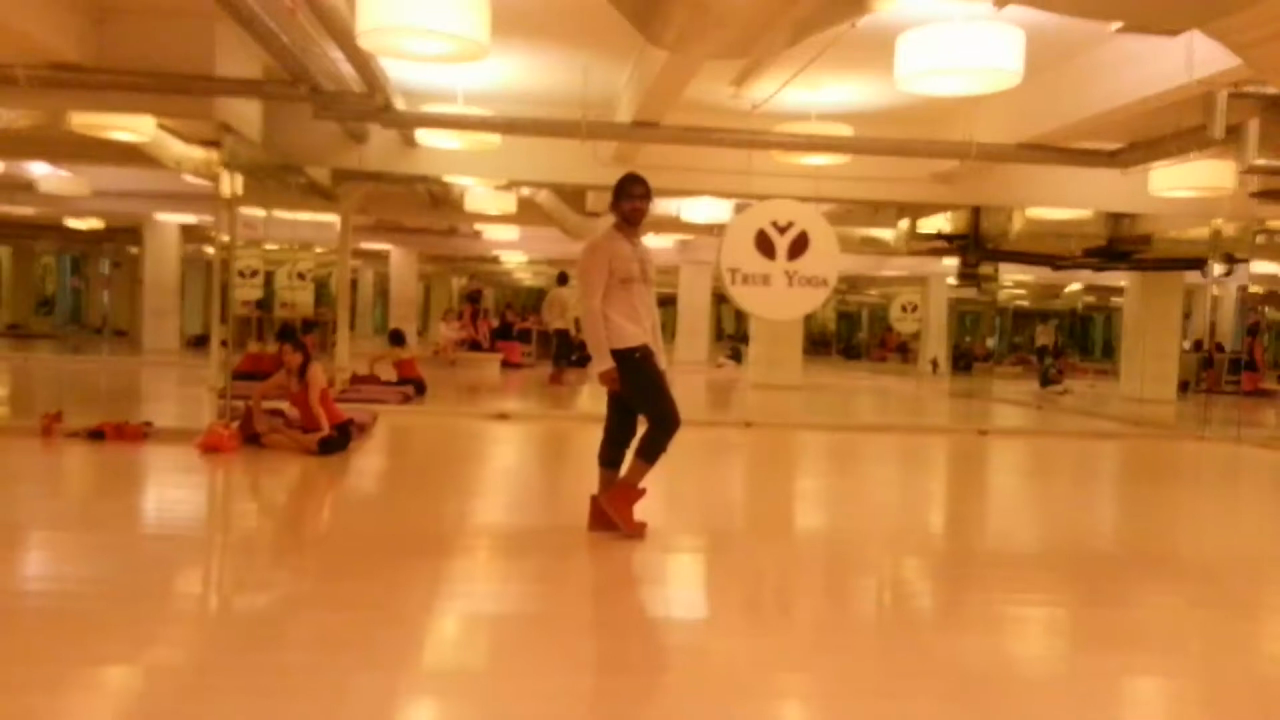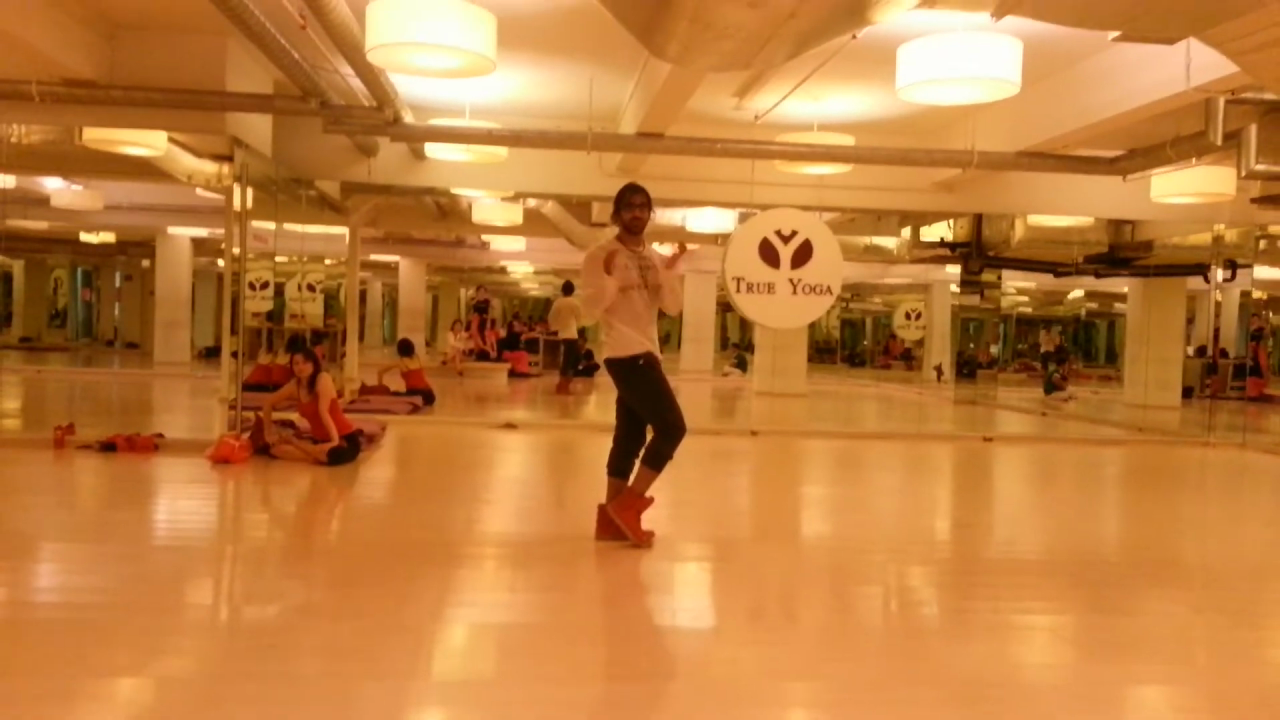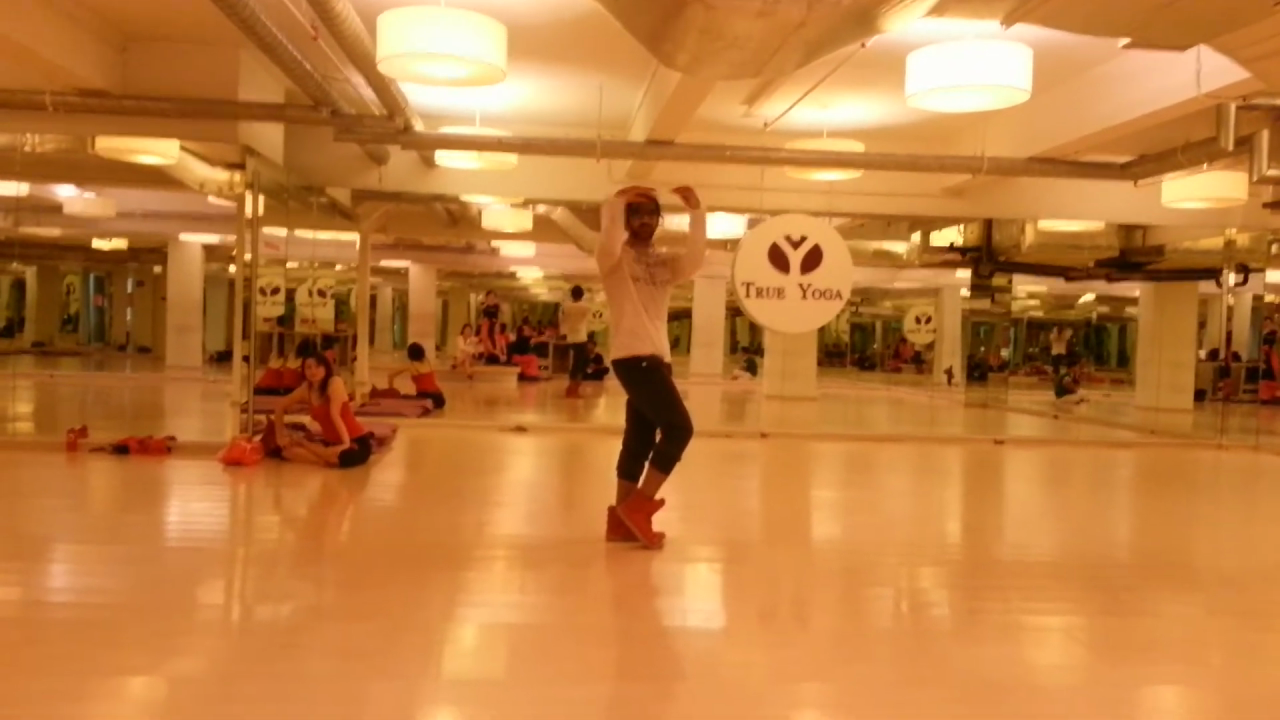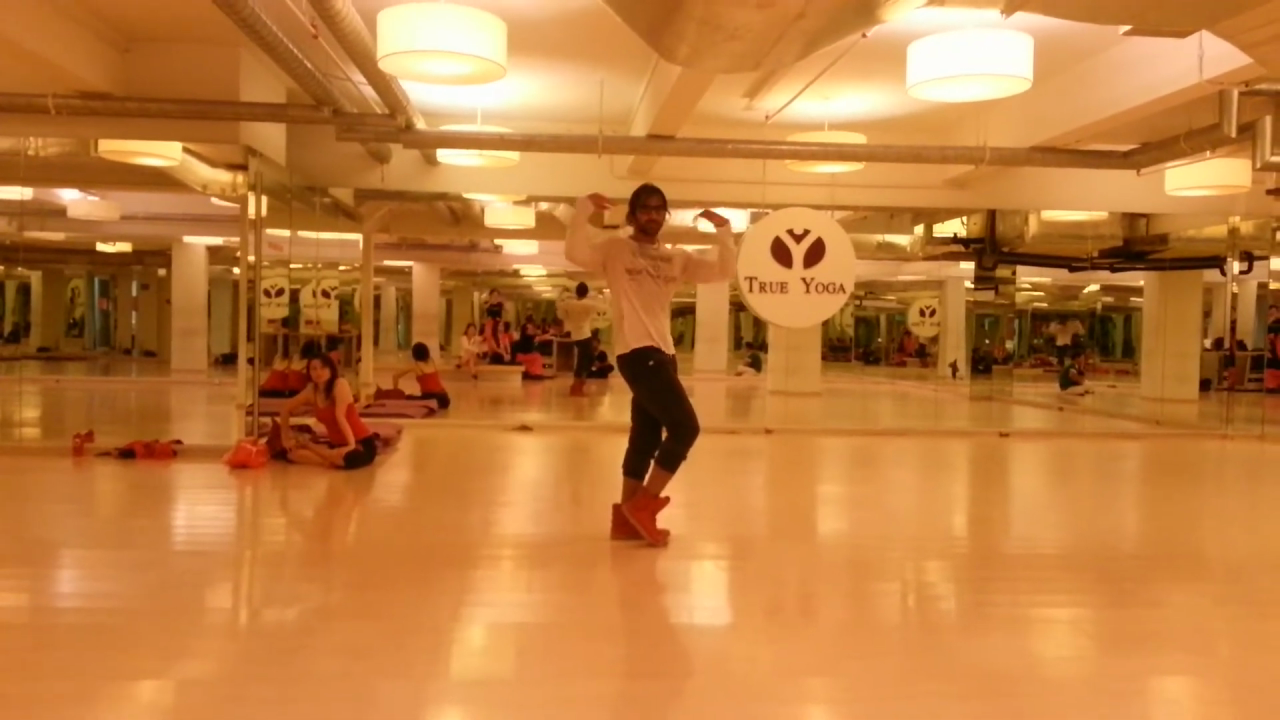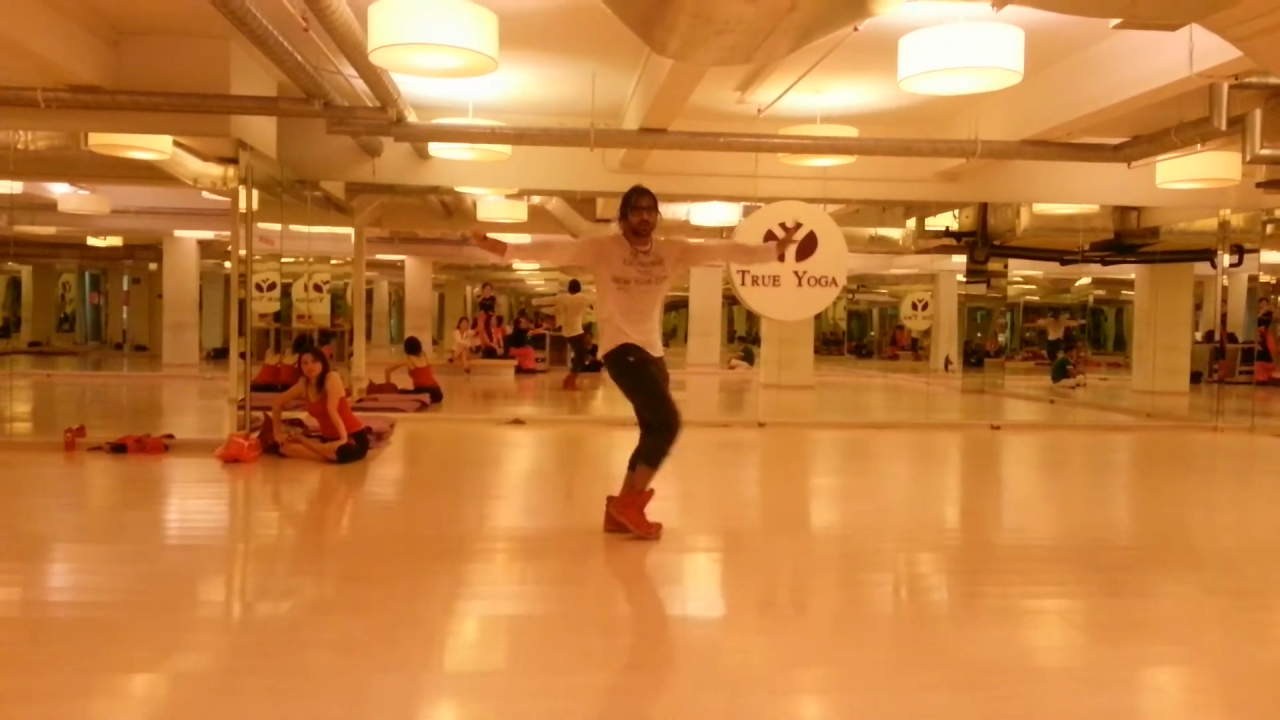
dt=1s
person 1, frame 1
left shoulder: (645, 253)
right shoulder: (601, 247)
right elbow: (590, 306)
left wrist: (659, 360)
right wrist: (603, 360)
left hip: (640, 350)
right hip: (621, 350)
left knee: (621, 429)
right knee: (666, 419)
left ankle: (604, 506)
right ankle: (621, 494)
person 1, frame 2
left shoulder: (657, 258)
right shoulder: (601, 254)
left elbow: (674, 307)
right elbow: (590, 308)
left wrist: (673, 271)
right wrist: (611, 276)
left hip: (646, 355)
right hip: (626, 355)
left knee: (630, 437)
right knee: (672, 426)
left ankle: (611, 516)
right ankle: (629, 503)
person 1, frame 3
left shoulder: (667, 259)
right shoulder: (615, 257)
left elbow: (693, 261)
right elbow: (608, 247)
left wrist: (696, 215)
right wrist: (616, 202)
left hip: (655, 357)
right hip: (632, 356)
left knee: (640, 439)
right knee: (678, 426)
left ankle: (624, 513)
right ankle: (642, 505)
person 1, frame 4
left shoulder: (676, 258)
right shoulder: (615, 248)
left elbow: (723, 271)
right elbow: (576, 253)
left wrist: (723, 230)
right wrist: (585, 208)
left hip: (662, 353)
right hip: (637, 353)
left knee: (647, 437)
right knee: (685, 426)
left ankle: (627, 516)
right ankle: (644, 504)
person 1, frame 5
left shoulder: (672, 250)
right shoulder: (602, 247)
left elbow: (719, 251)
right elbow: (553, 249)
left wrist: (769, 249)
right wrist: (502, 247)
left hip: (651, 354)
right hip: (622, 351)
left knee: (657, 433)
right knee: (667, 423)
left ankle: (622, 508)
right ankle: (630, 503)
